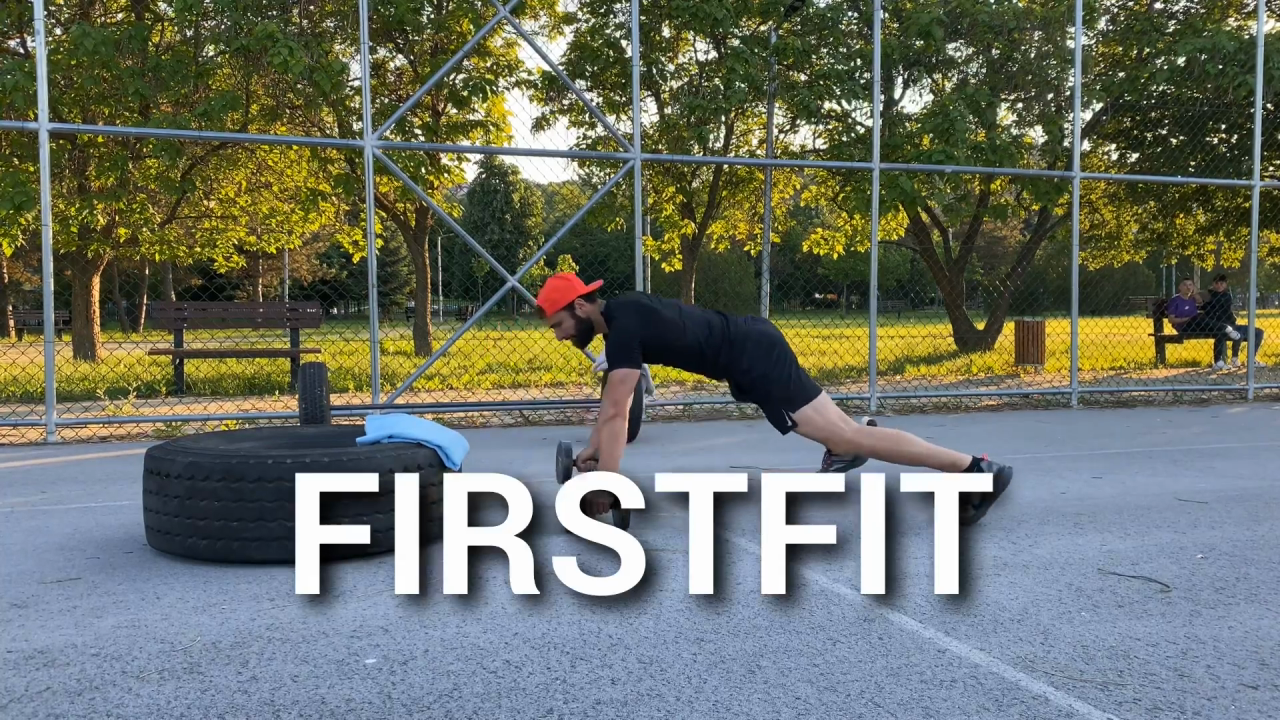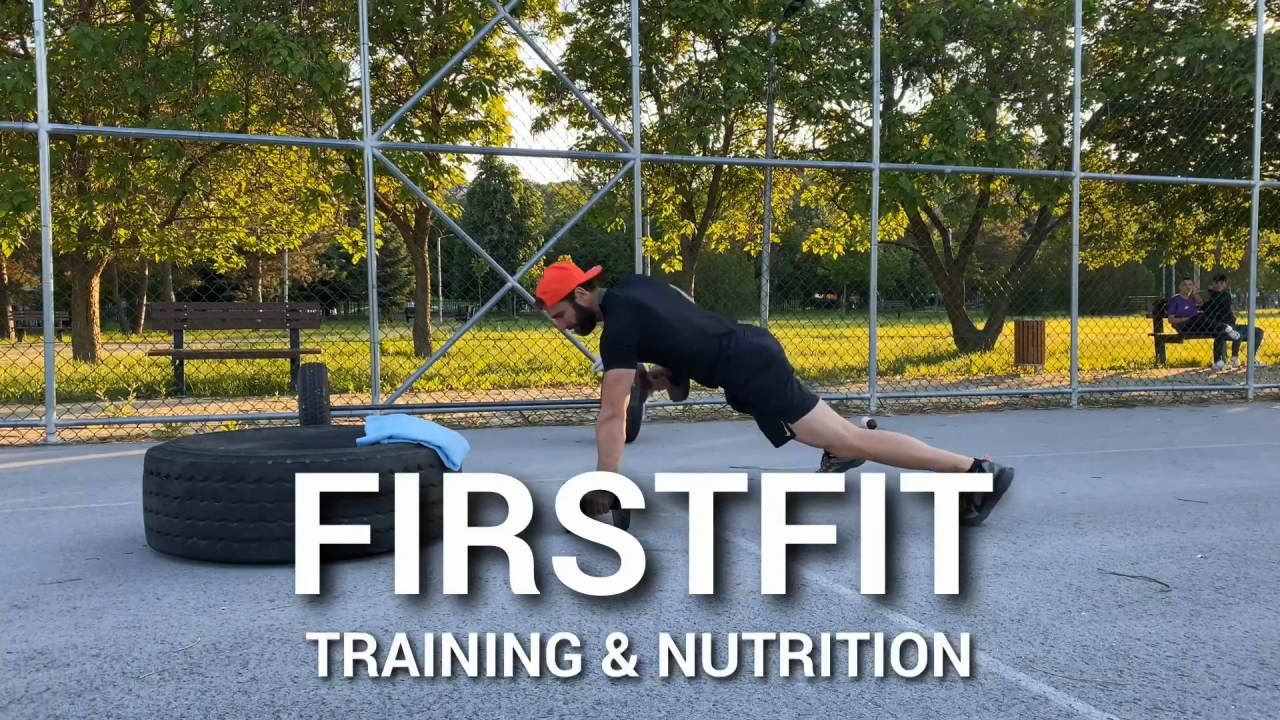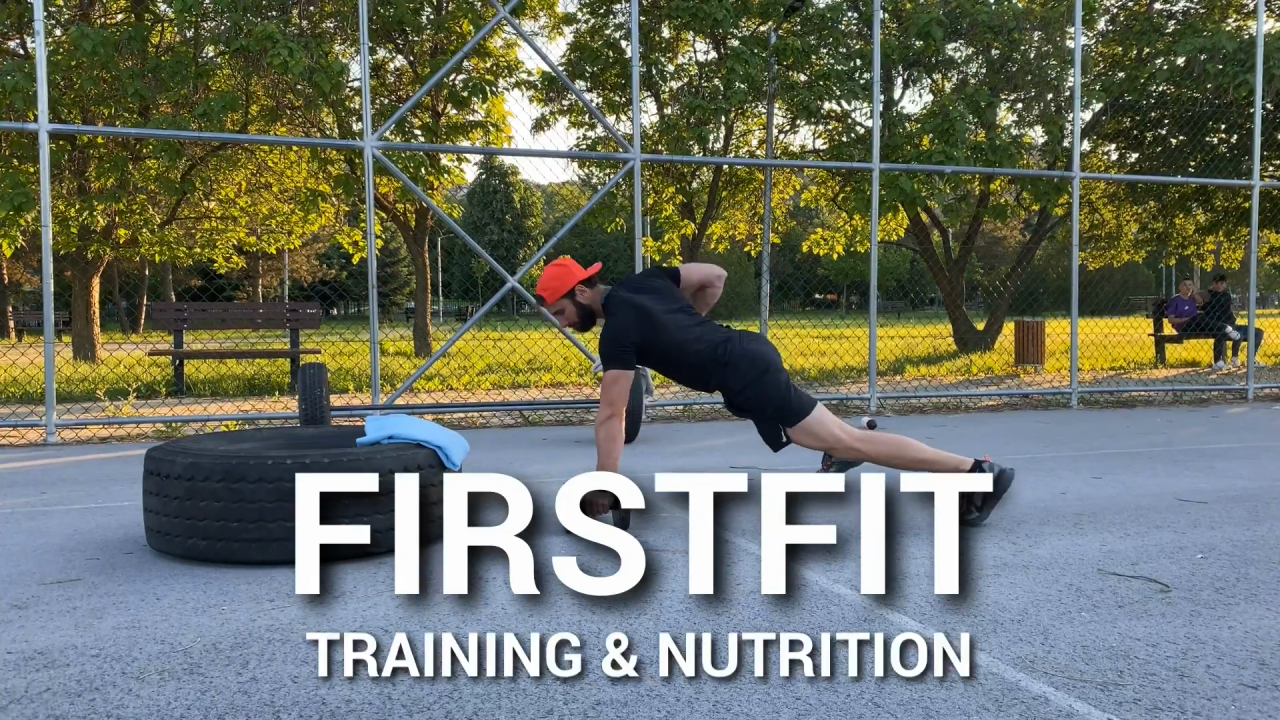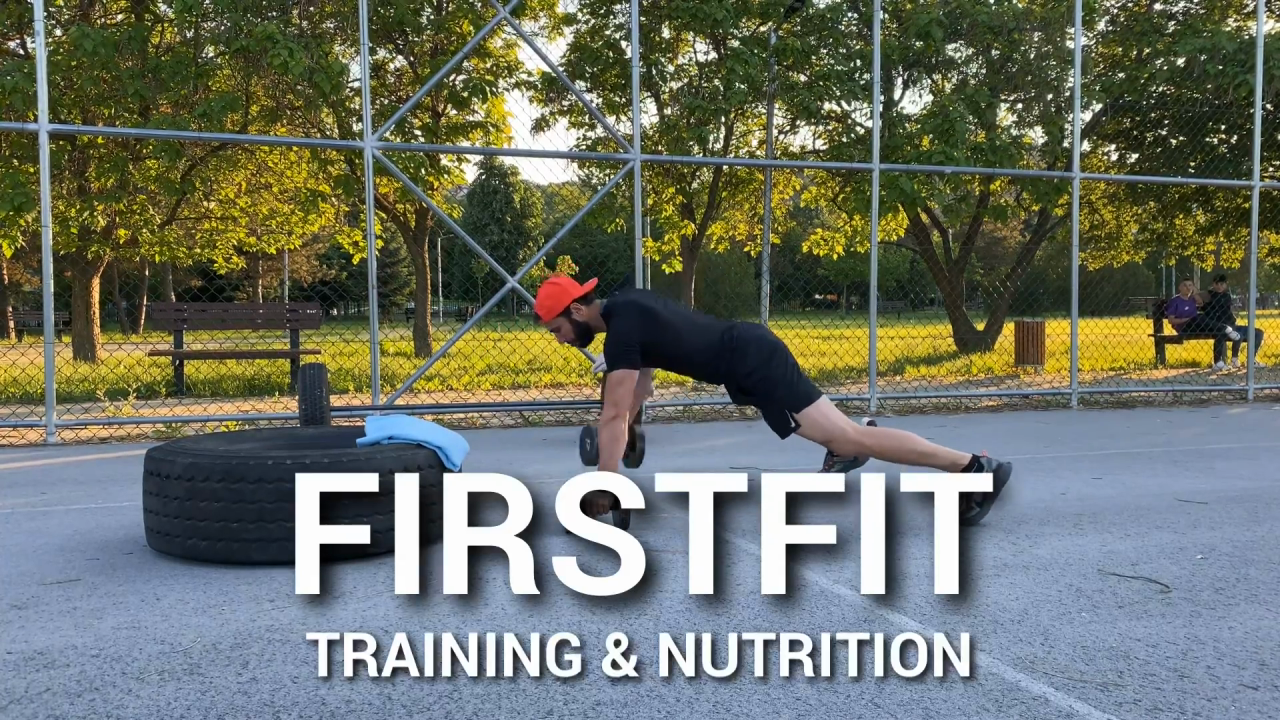
dt=0.3s
person 1, frame 1
left shoulder: (622, 329)
right shoulder: (622, 310)
left elbow: (615, 414)
right elbow: (614, 396)
left wrist: (605, 489)
right wrist: (591, 449)
left hip: (755, 357)
right hip: (752, 338)
left knee: (850, 434)
left ankle: (977, 470)
right ankle: (842, 451)
person 1, frame 2
left shoulder: (617, 327)
right shoulder: (631, 286)
left elbow: (612, 415)
left wrist: (605, 491)
right wrist: (667, 370)
left hip: (750, 369)
right hip: (751, 344)
left knee: (848, 437)
left ankle: (978, 472)
right ankle: (836, 453)
person 1, frame 3
left shoulder: (617, 328)
right shoulder: (642, 280)
left elbow: (611, 417)
right elbow: (716, 274)
left wrist: (604, 492)
left hip: (747, 375)
right hip: (748, 349)
left knee: (850, 440)
left ankle: (978, 472)
right ankle: (837, 454)
person 1, frame 4
left shoulder: (621, 330)
right shoulder: (625, 303)
left elbow: (612, 415)
right elbow: (653, 355)
left wrist: (605, 489)
right wrist: (632, 411)
left hip: (753, 362)
right hip: (750, 343)
left knee: (851, 434)
left ankle: (976, 468)
right ankle: (841, 452)
